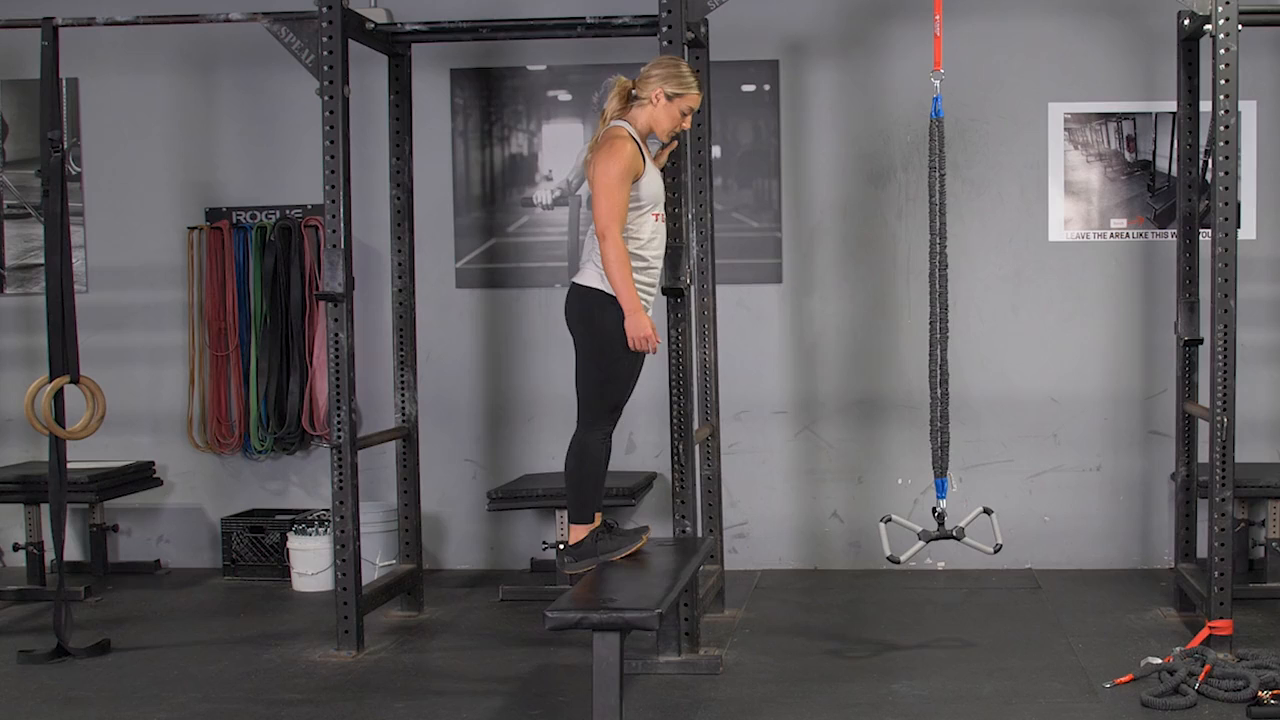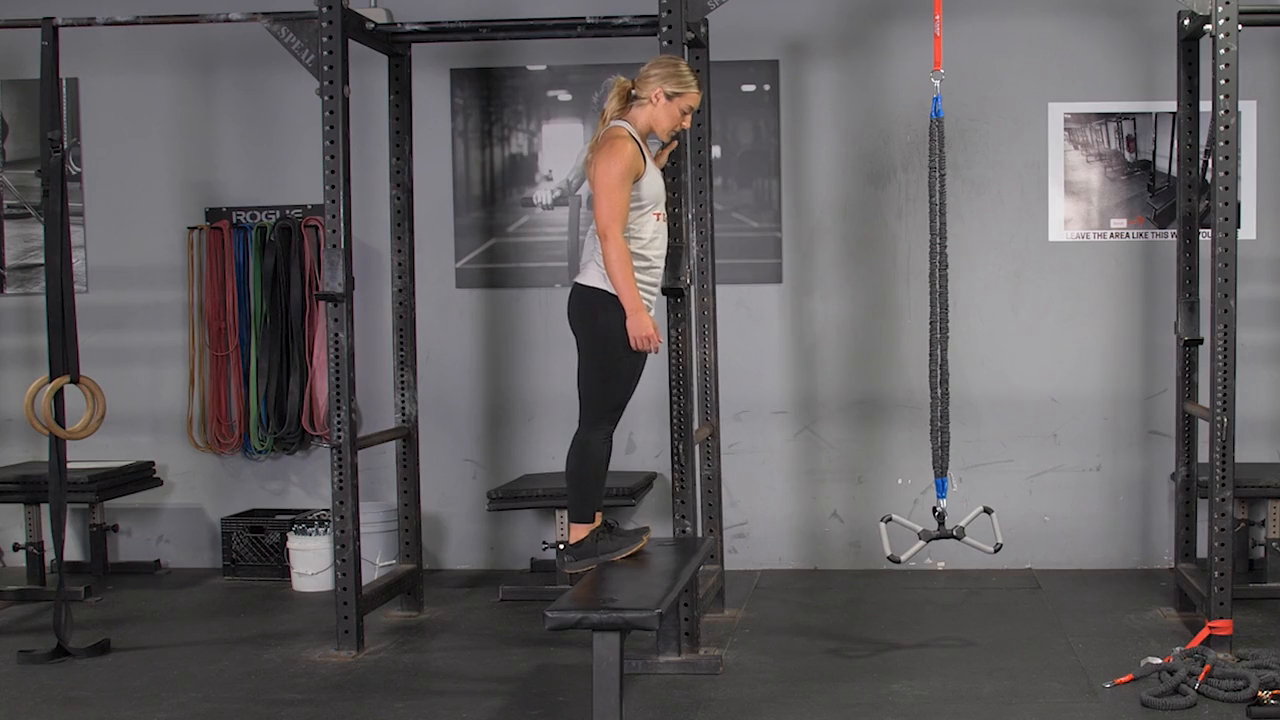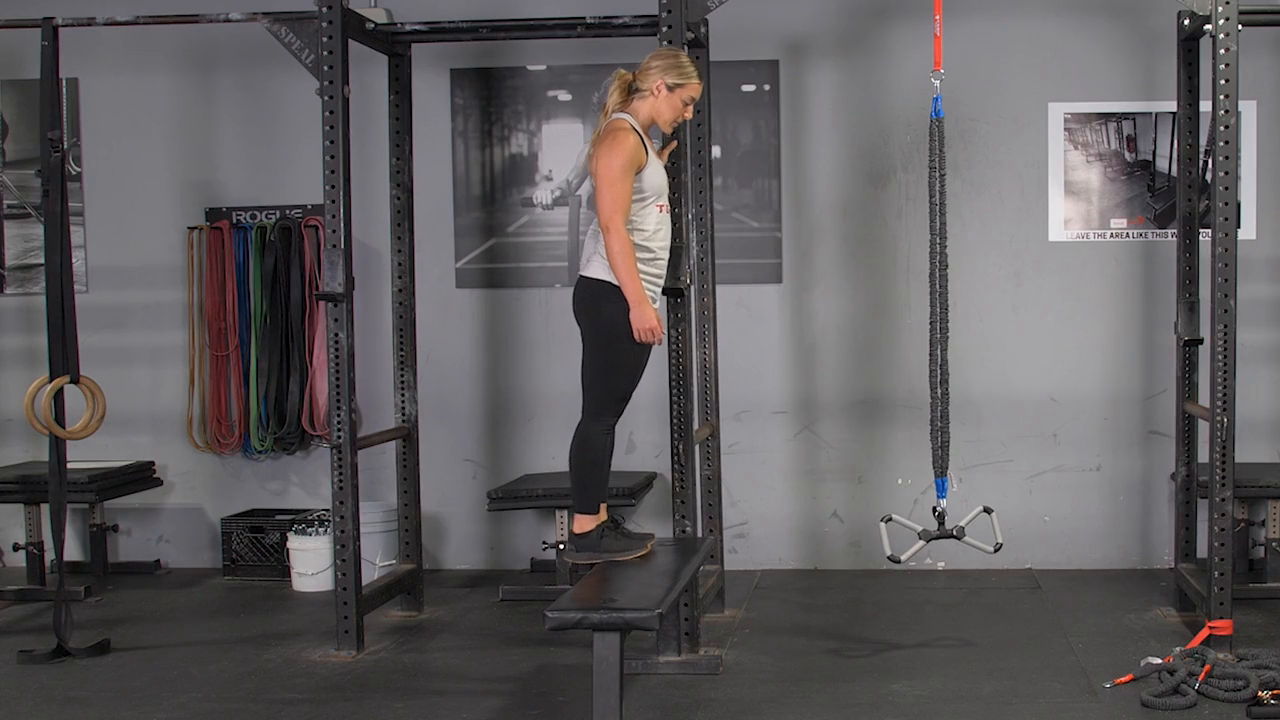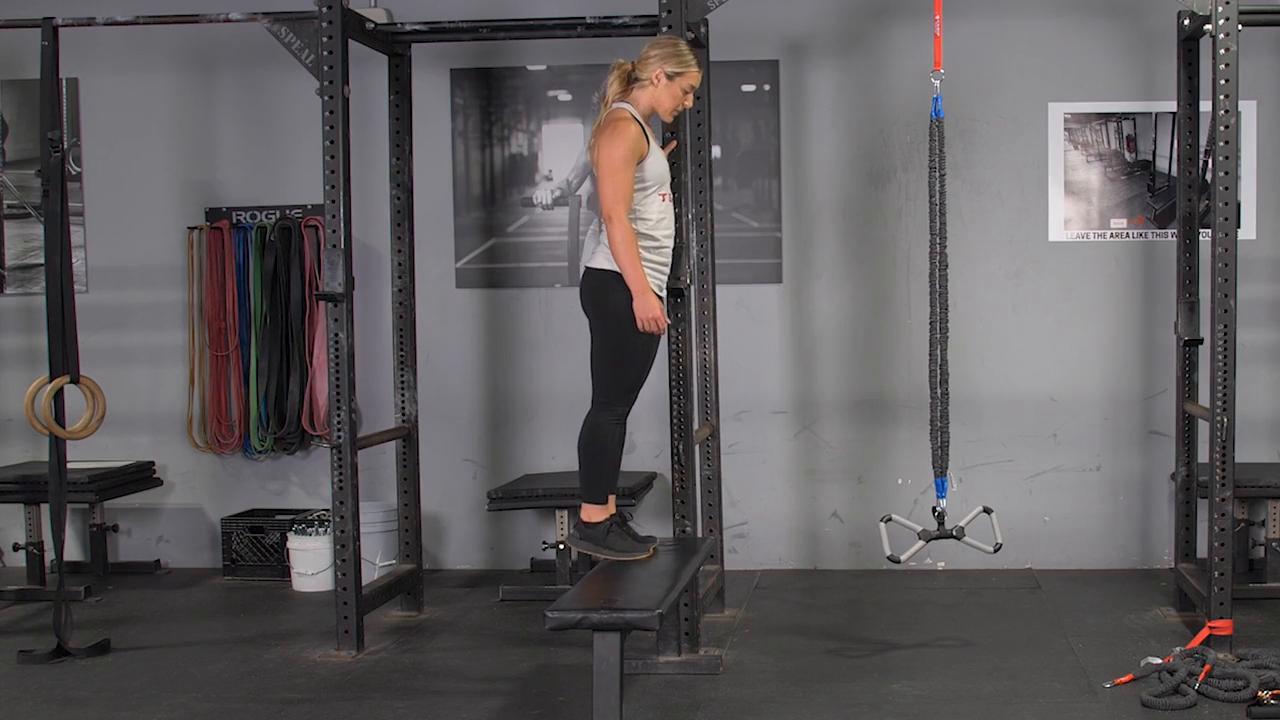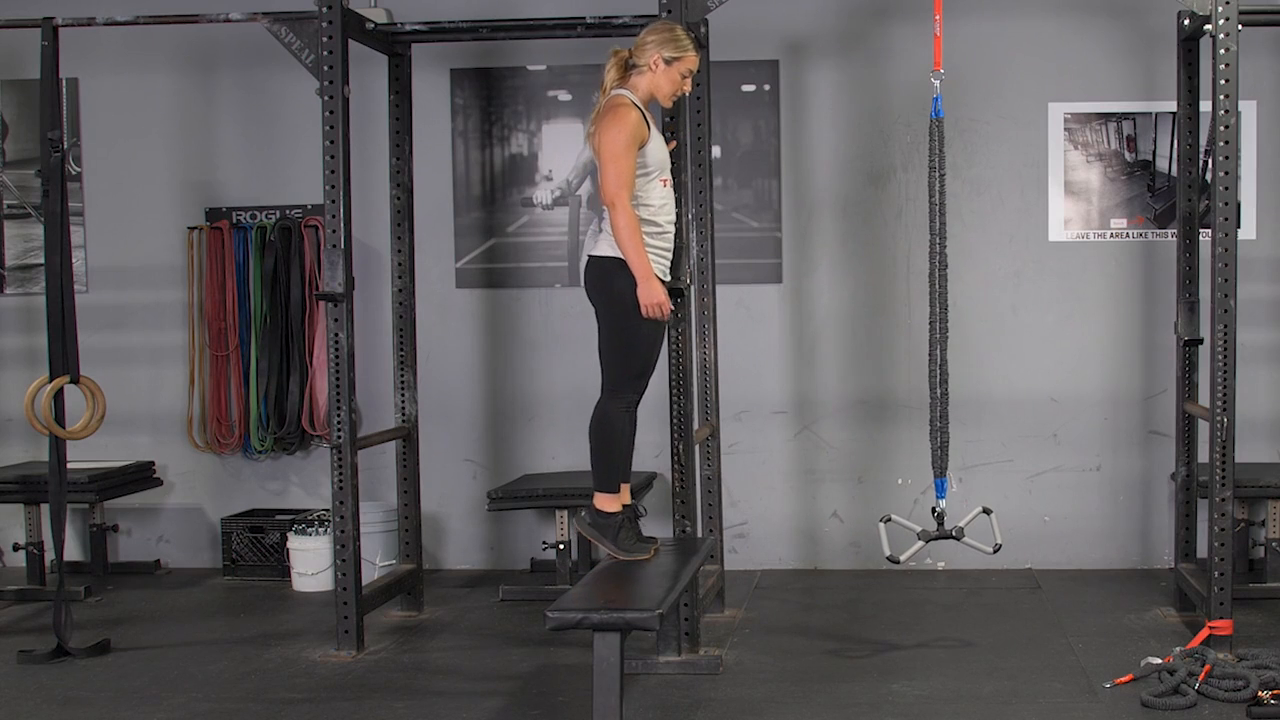
dt=0.2s
person 1, frame 1
left shoulder: (633, 146)
right shoulder: (618, 145)
right elbow: (608, 234)
left wrist: (659, 165)
right wrist: (633, 311)
left hip: (620, 305)
right hip: (605, 304)
left knee: (601, 421)
right knee: (596, 421)
left ankle: (591, 530)
right ankle: (579, 543)
person 1, frame 2
left shoulder: (634, 146)
right shoulder: (619, 145)
right elbow: (610, 234)
left wrist: (660, 163)
right wrist: (635, 311)
left hip: (622, 304)
right hip: (608, 304)
left knee: (603, 421)
right knee: (597, 421)
left ankle: (592, 529)
right ankle: (580, 542)
person 1, frame 3
left shoulder: (638, 139)
right shoulder: (621, 138)
right elbow: (612, 226)
left wrist: (662, 160)
right wrist: (638, 303)
left hip: (626, 296)
right hip: (612, 296)
left knee: (607, 412)
right knee: (601, 413)
left ankle: (597, 522)
right ankle: (585, 532)
person 1, frame 4
left shoulder: (638, 128)
right shoulder: (622, 127)
right elbow: (615, 216)
left wrist: (666, 157)
right wrist: (641, 292)
left hip: (635, 286)
right hip: (619, 286)
left knee: (617, 405)
right knee: (611, 404)
left ankle: (606, 516)
right ankle: (592, 520)
person 1, frame 5
left shoulder: (637, 114)
right shoulder: (622, 113)
right elbow: (617, 203)
left wrist: (666, 151)
right wrist: (645, 277)
left hip: (639, 274)
right hip: (623, 273)
left knee: (628, 394)
right knee: (620, 393)
left ankle: (619, 507)
right ankle: (603, 509)
